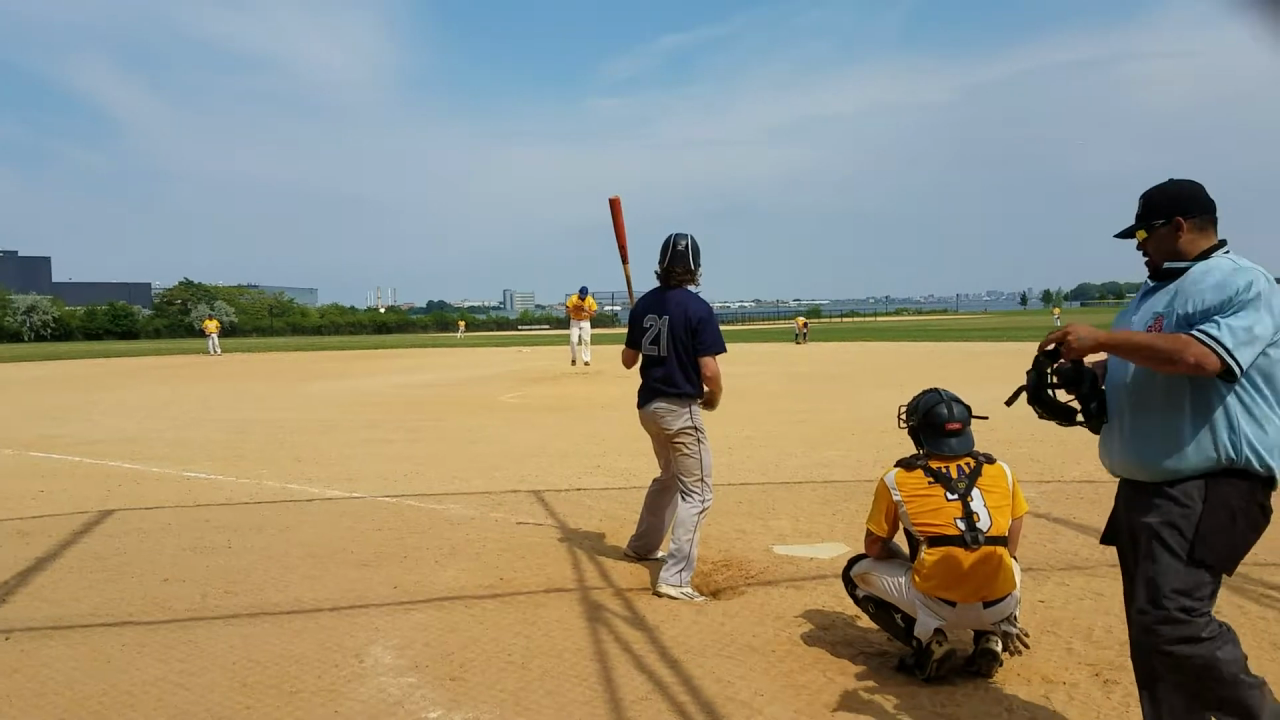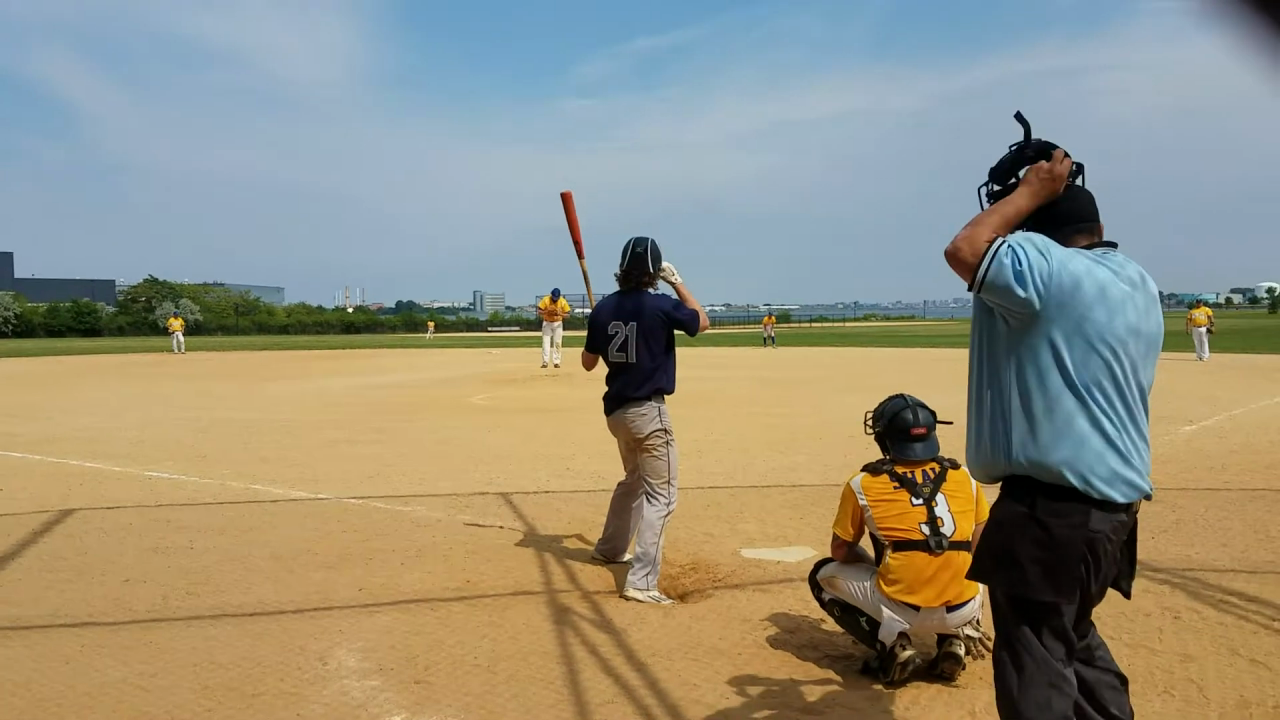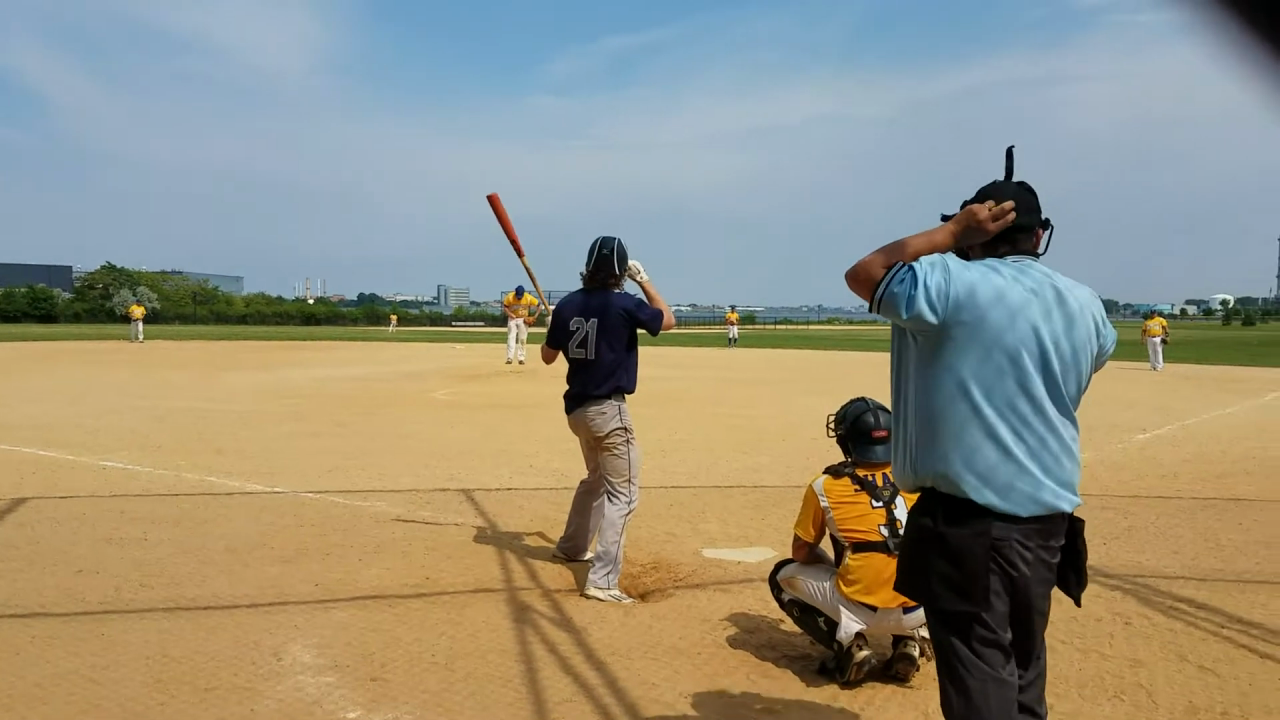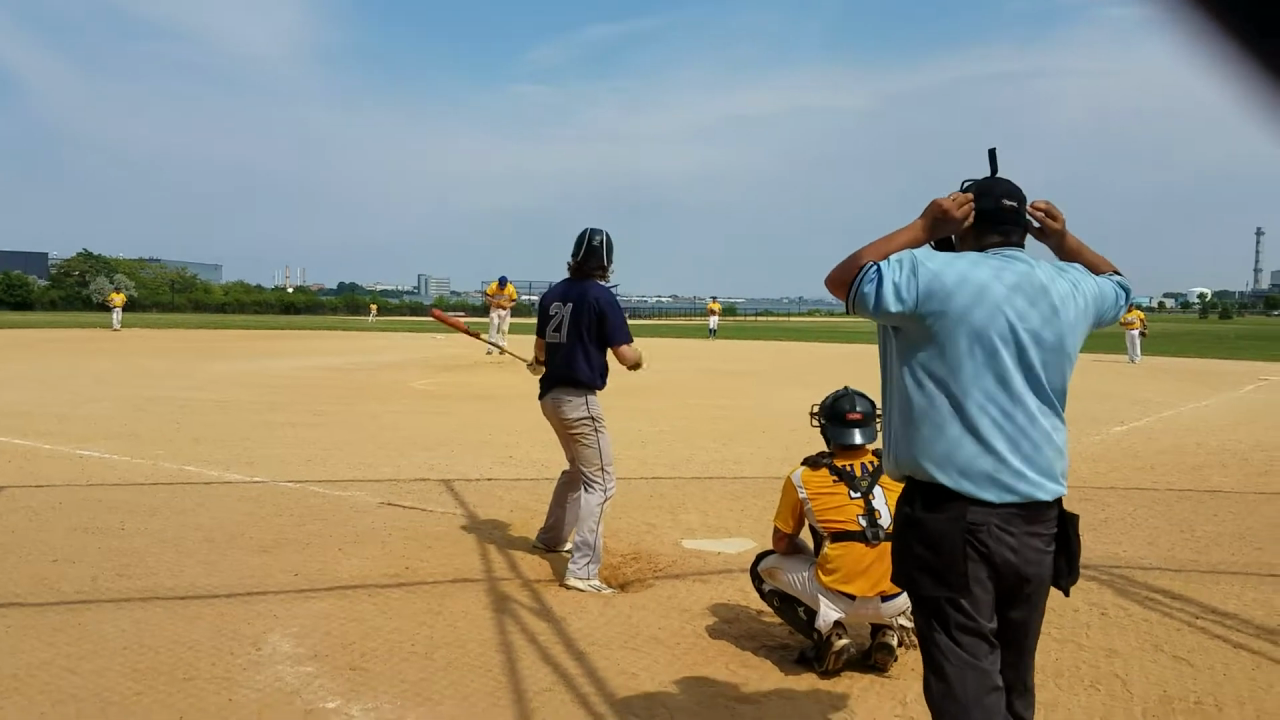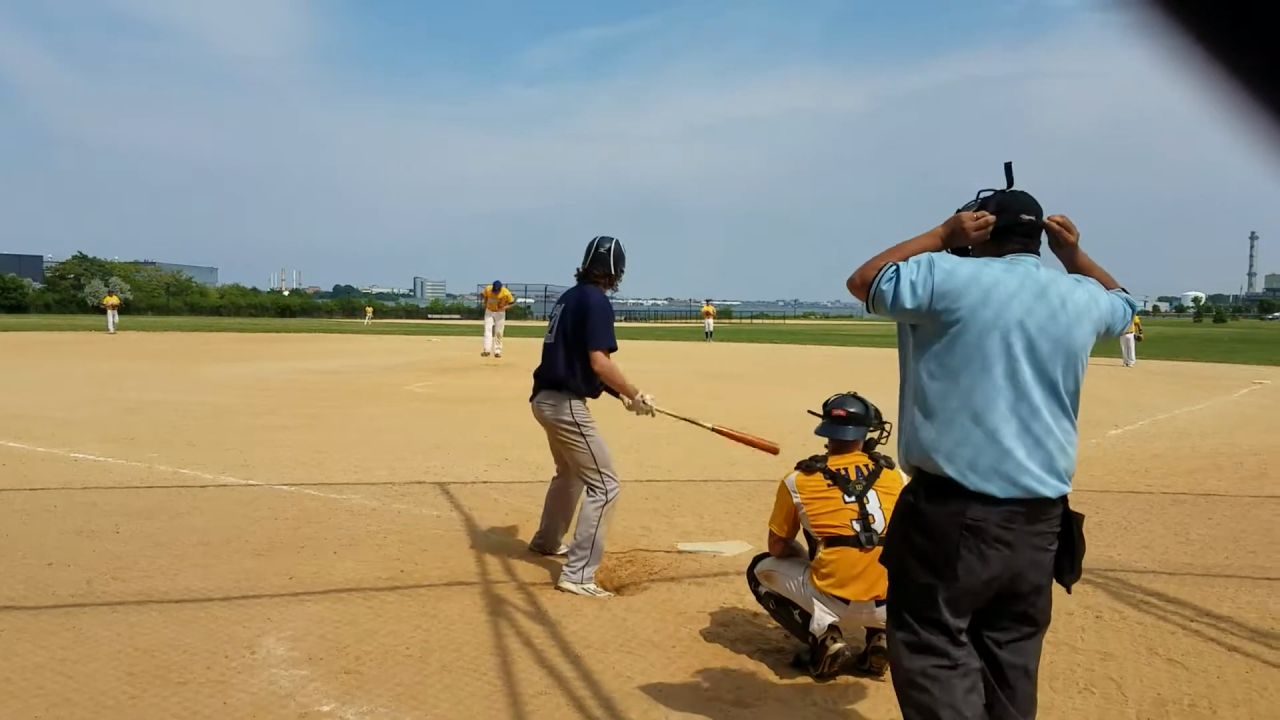
dt=0.5s
person 1, frame 1
right shoulder: (1157, 290)
left elbow: (1194, 355)
left wrist: (1099, 339)
right wrist: (1091, 367)
left hip: (1212, 487)
right hip: (1150, 488)
left knee: (1172, 614)
right knee: (1158, 621)
person 1, frame 2
left shoulder: (1044, 267)
right shoulder: (1140, 282)
left elbow: (964, 252)
left wrist: (1029, 192)
left hip: (1047, 502)
right hip: (1107, 500)
left knee: (1034, 660)
right knee: (1071, 640)
person 1, frame 3
left shoulder: (952, 282)
right shoulder: (1083, 300)
left elbow: (862, 275)
left wrist: (949, 233)
left hip: (966, 520)
right hip: (1047, 516)
left knee: (978, 671)
right knee: (1021, 661)
person 1, frame 4
left shoulder: (931, 275)
right shoulder: (1069, 288)
left elbow: (841, 281)
right elbow: (1117, 288)
left wrist: (923, 228)
right wrist: (1063, 241)
left hip: (950, 510)
right hip: (1036, 510)
left knee: (962, 661)
right knee: (1013, 656)
person 1, frame 5
left shoulder: (952, 278)
right shoulder: (1082, 300)
left elbow: (863, 283)
right elbow: (1122, 307)
left wrist: (940, 237)
right wrist: (1074, 255)
left hip: (952, 509)
right hip: (1039, 513)
left knee: (927, 646)
right knee: (1012, 650)
person 2, frame 1
left shoulder: (643, 304)
right shoulder: (696, 307)
left elbow: (628, 360)
right elbow: (709, 370)
right wrist: (715, 397)
left hip: (649, 405)
right hip: (680, 408)
left knee: (669, 476)
right knee: (695, 493)
left ankle: (643, 545)
right ankle: (675, 578)
person 2, frame 2
left shoulder: (603, 308)
right shoulder: (661, 306)
left elbow: (588, 363)
right elbow: (702, 322)
right wrist: (676, 282)
left hip: (616, 410)
right hip: (647, 410)
left knee: (634, 479)
right knee: (660, 495)
left ankle: (609, 548)
right ankle: (641, 582)
person 2, frame 3
left shoulder: (567, 305)
right shoulder: (624, 305)
left elbow: (548, 356)
right elbow: (668, 321)
right wrist: (643, 280)
left hip: (577, 407)
right hip: (608, 409)
left knee: (596, 477)
right knee: (622, 493)
left ankle: (571, 546)
right ankle: (602, 580)
person 2, frame 4
left shoulder: (553, 294)
right shoulder: (601, 297)
left elbow: (540, 346)
right elbow: (626, 355)
left wrist: (537, 363)
right wrist: (639, 361)
left hip: (552, 395)
right hip: (579, 398)
left knee: (578, 469)
right knee: (599, 482)
left ankle: (552, 537)
right ankle: (582, 570)
person 2, frame 5
left shoulder: (569, 297)
right shoulder: (596, 300)
right elbow: (599, 363)
left wrist: (621, 391)
right wrist: (636, 394)
left hip: (546, 397)
right hip: (566, 404)
left knee: (570, 473)
right knee: (604, 484)
left ankle: (547, 541)
right ankle: (576, 575)
person 3, frame 1
left shoulder: (897, 479)
right shoulder: (1001, 471)
left elbow: (874, 548)
right elbow: (1008, 549)
left hip: (938, 606)
right hip: (999, 605)
left knee: (857, 571)
left ankle: (927, 641)
right ankle: (990, 637)
person 3, frame 2
left shoulder: (863, 484)
right shoulder: (964, 477)
left elbow: (841, 552)
right elbow: (973, 549)
left hip: (902, 610)
right hip: (963, 610)
left knee: (824, 574)
left ankle: (892, 644)
right ankle: (954, 640)
person 3, frame 3
left shoulder: (825, 486)
left elbow: (801, 552)
left hip: (860, 610)
right hip: (917, 611)
left knee: (783, 575)
left ankle: (849, 644)
right ankle: (908, 641)
person 3, frame 4
left shoulder: (804, 477)
left elbow: (781, 544)
left hip: (839, 598)
right hip: (896, 601)
left knee: (764, 567)
left ankle: (828, 635)
right ankle: (887, 631)
person 3, frame 5
left shoulder: (799, 480)
right shoulder: (894, 475)
left elbow: (777, 547)
left hip: (834, 603)
right hip: (889, 604)
left knee: (761, 569)
left ankle: (825, 640)
right ankle: (881, 638)
